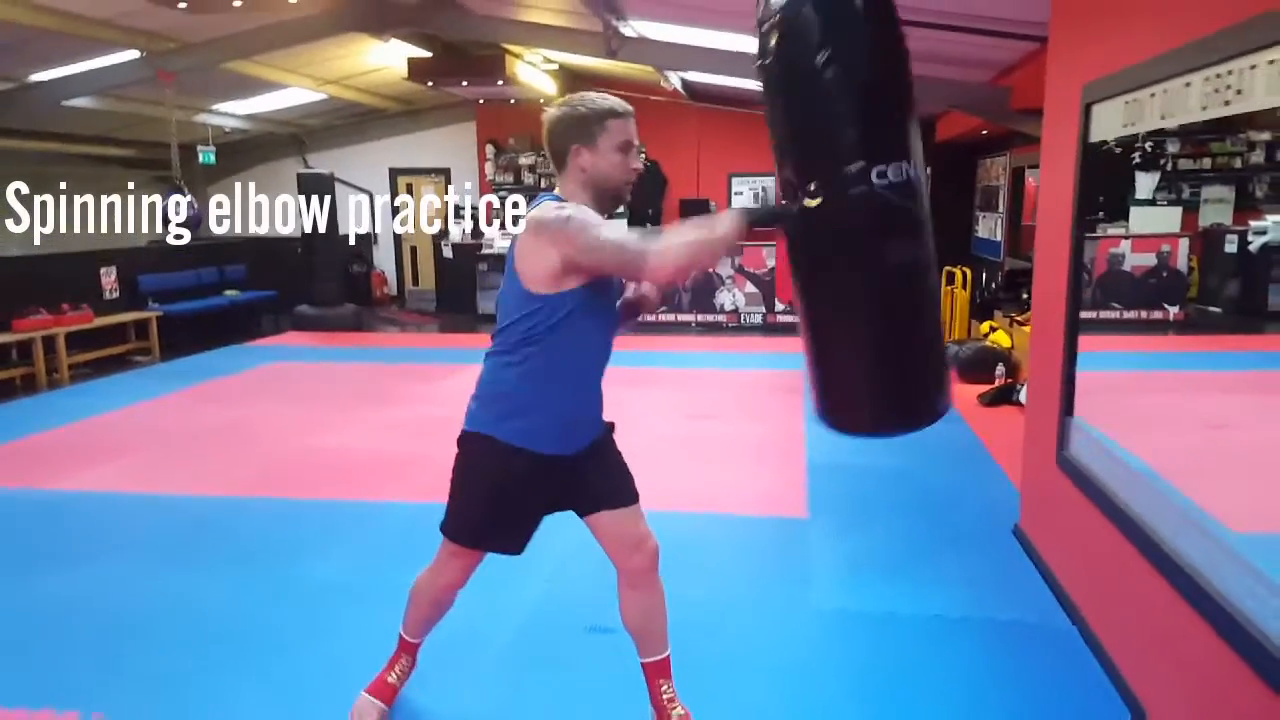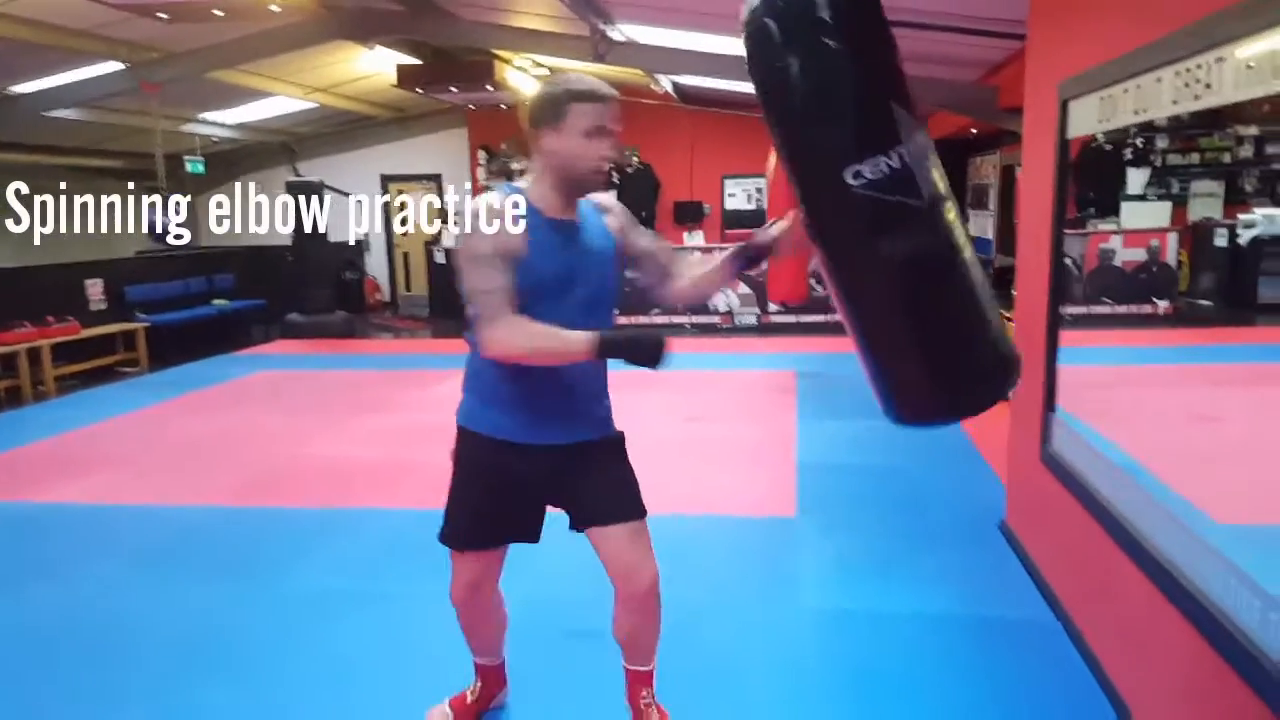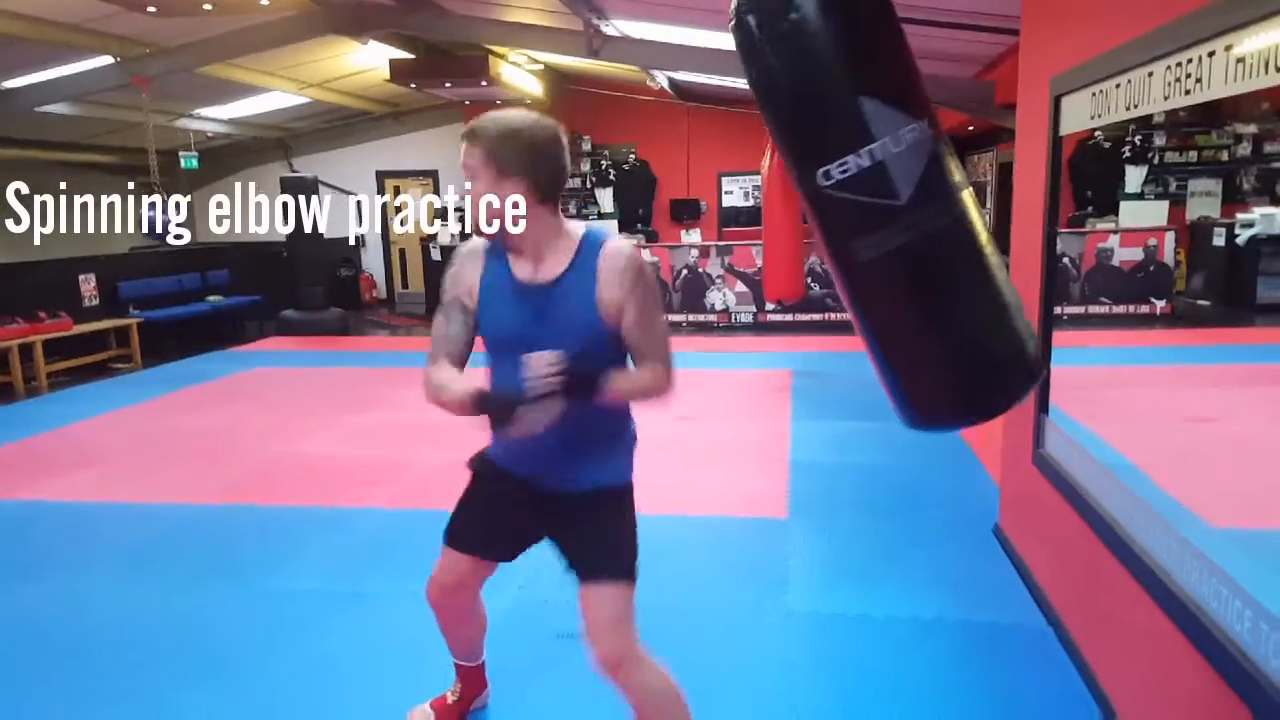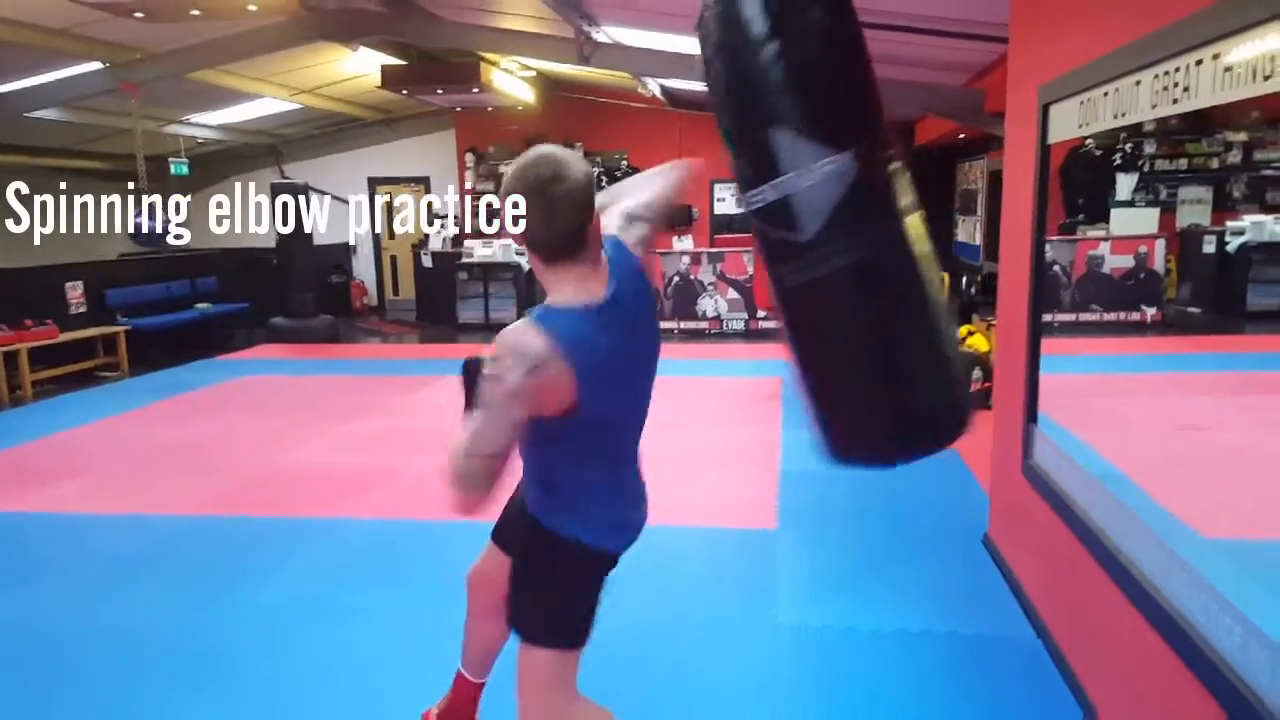
dt=0.4s
person 1, frame 1
left shoulder: (588, 227)
right shoulder: (556, 224)
right elbow: (664, 261)
left wrist: (632, 300)
right wrist: (743, 218)
left hip: (582, 435)
right hip: (509, 438)
left knee: (639, 556)
right knee: (454, 564)
right ankle: (400, 662)
person 1, frame 2
left shoulder: (606, 219)
left elbow: (678, 283)
right elbow: (499, 335)
left wrist: (745, 255)
right wrist: (608, 343)
left hip: (587, 434)
right hip: (498, 437)
left knee: (638, 581)
right knee: (471, 582)
person 1, frame 3
left shoulder: (614, 263)
right shoulder: (474, 263)
left elbow: (658, 373)
right elbow: (440, 370)
left wrist: (588, 383)
right wrist: (480, 396)
left hip: (594, 478)
right hip: (511, 468)
left knee: (615, 650)
right knee: (448, 587)
person 1, frame 4
left shoulder: (527, 351)
right shoulder: (627, 246)
left elbow: (469, 490)
right elbow: (666, 178)
left wrist: (485, 400)
left hip: (576, 519)
right hip: (579, 494)
right knee: (486, 584)
